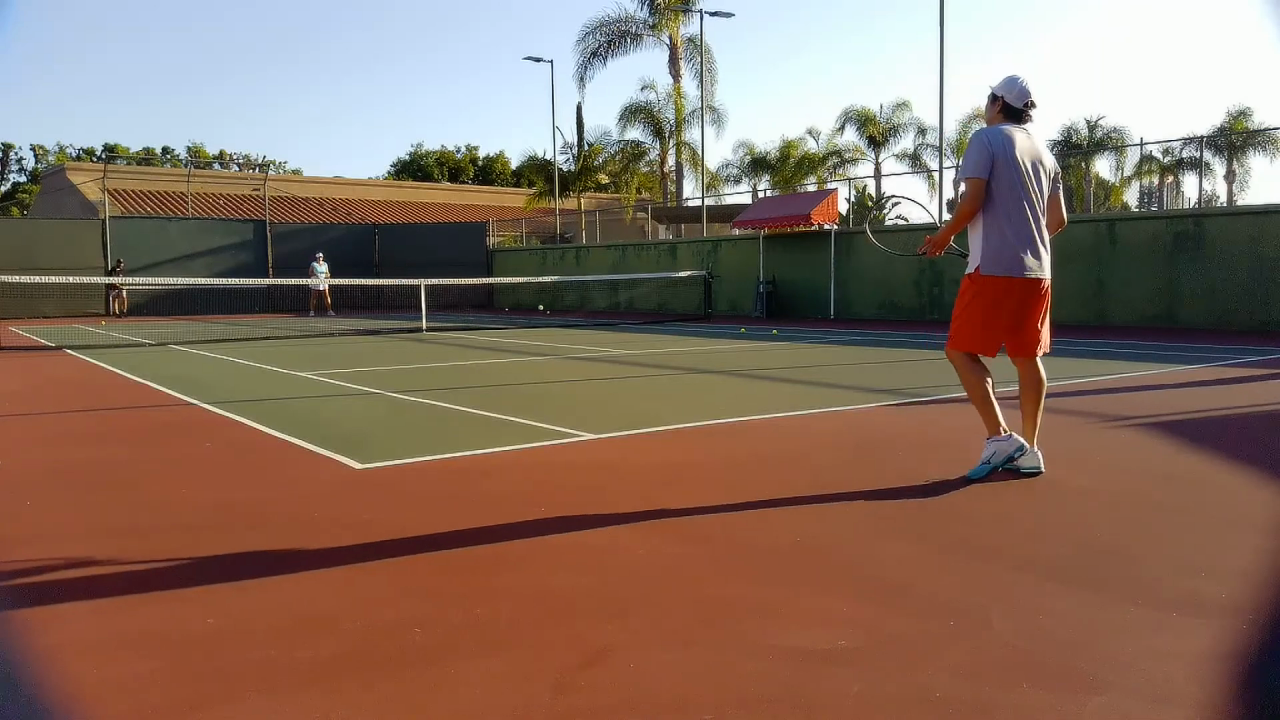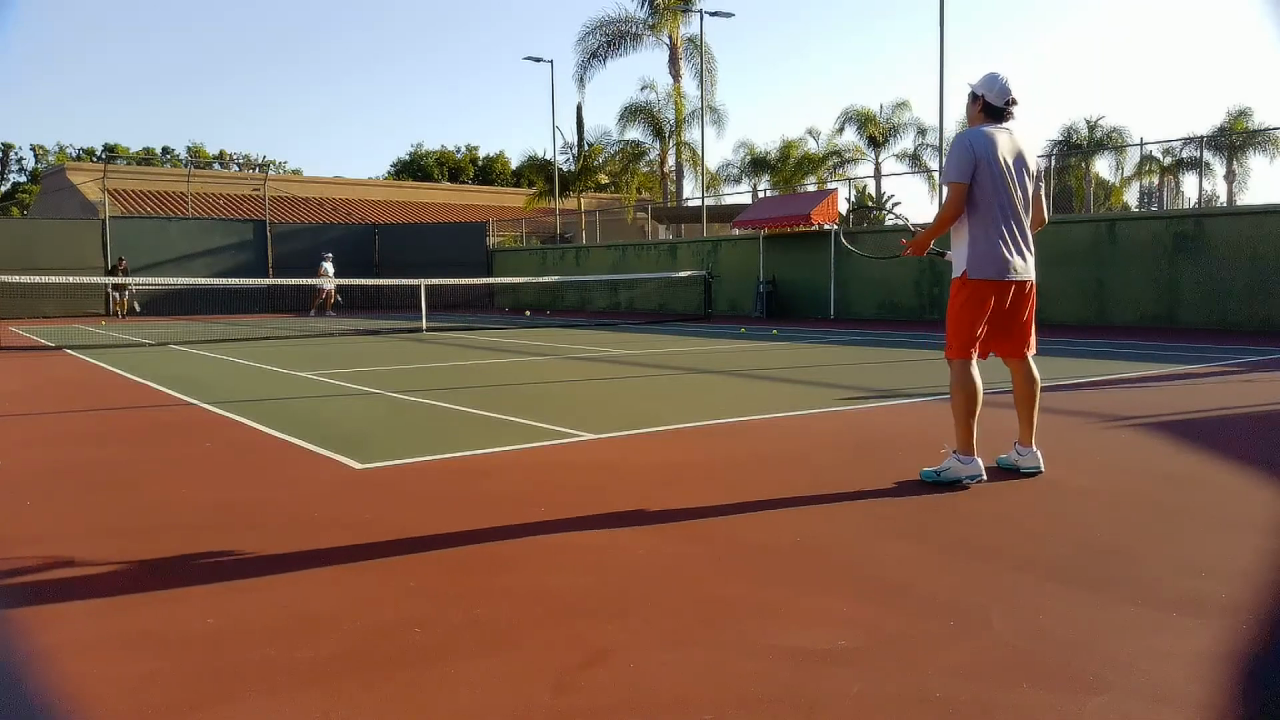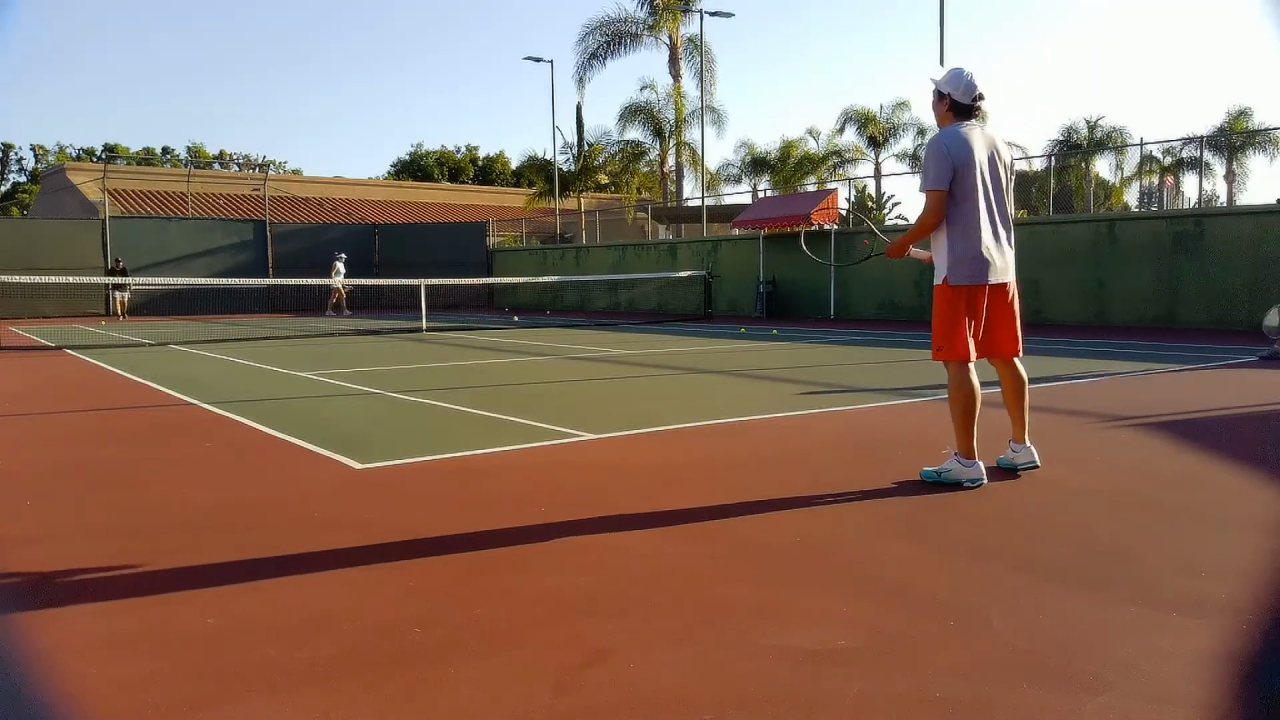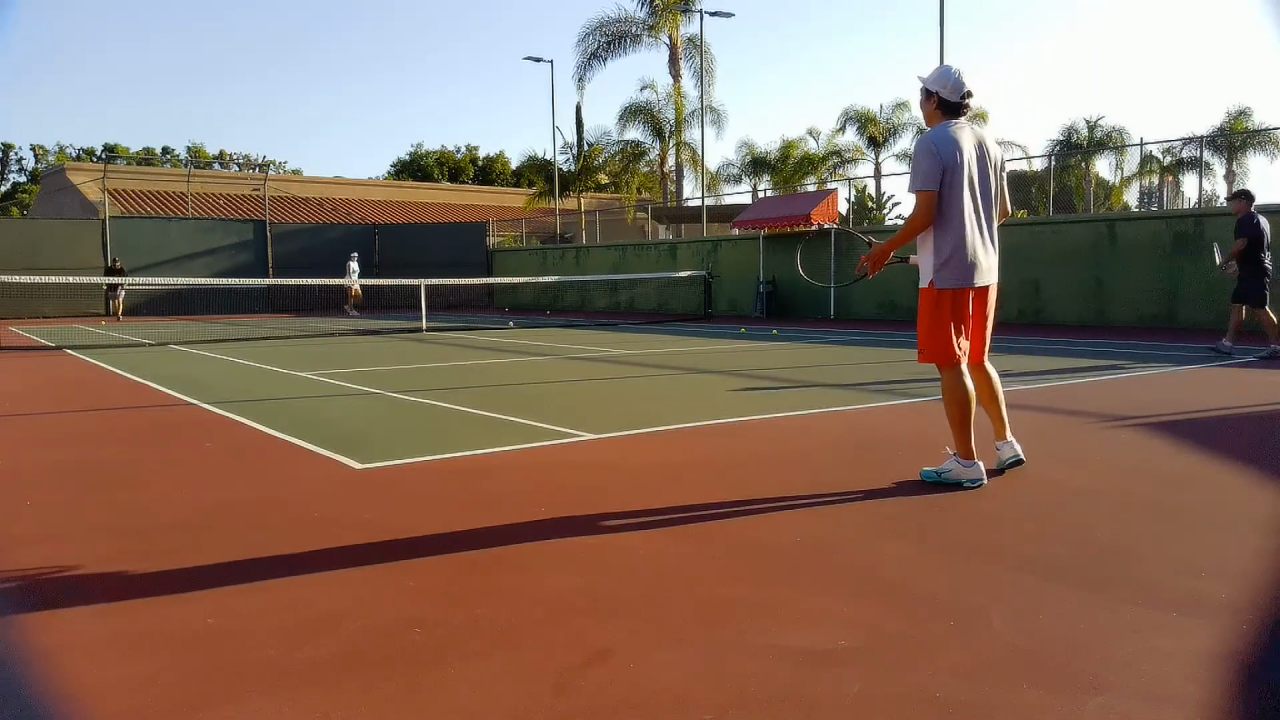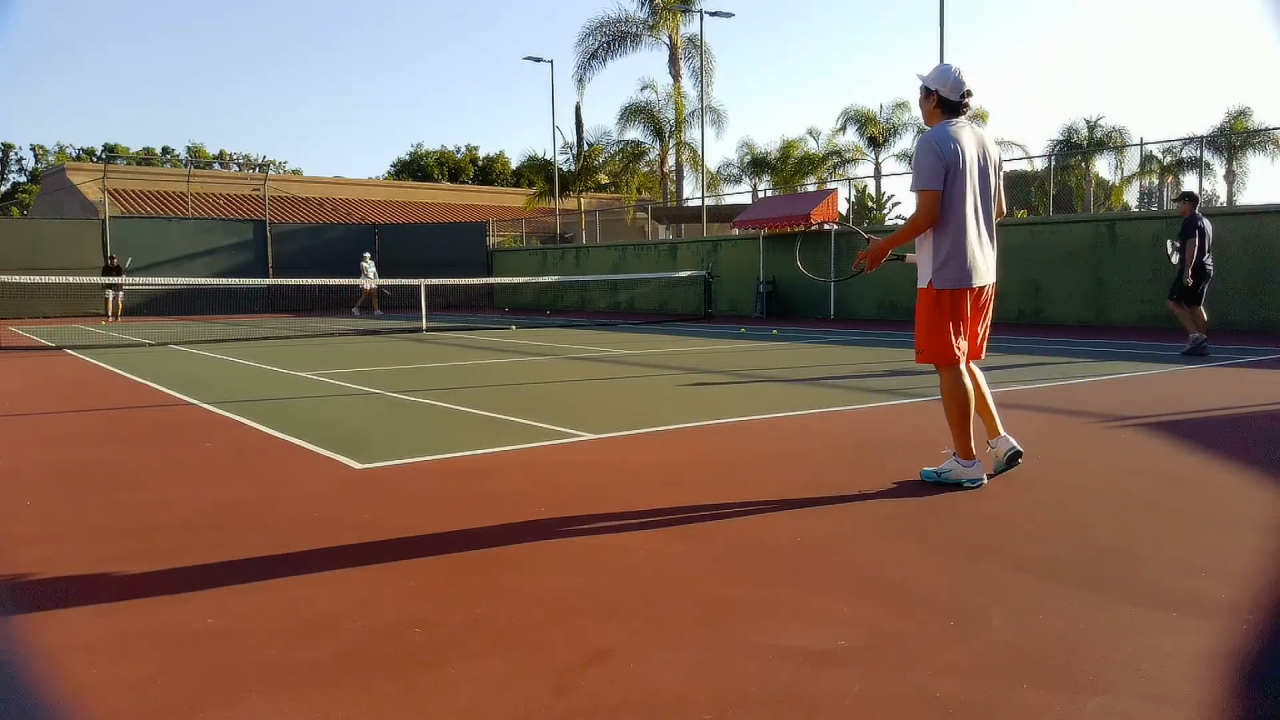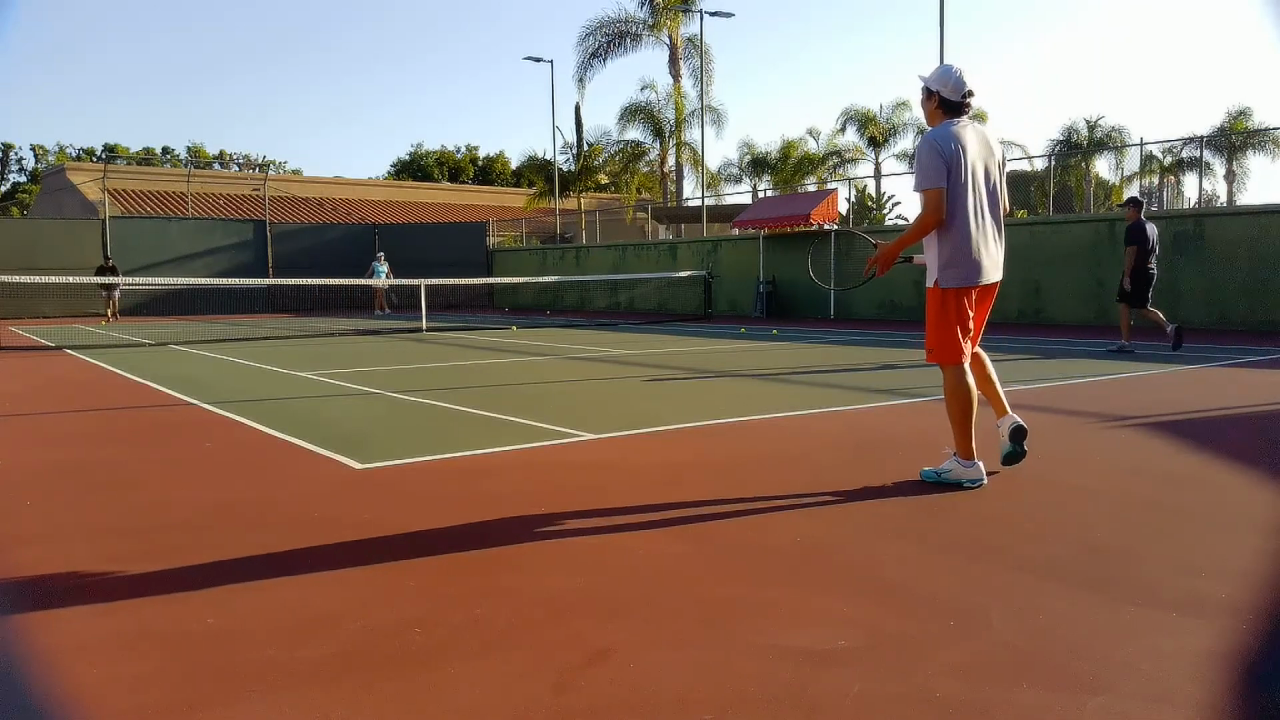
dt=0.4s
person 1, frame 1
left shoulder: (986, 138)
right shoulder: (1043, 152)
left elbow: (972, 201)
right elbow: (1058, 220)
left wrist: (943, 235)
left hip: (993, 266)
right hip: (1036, 268)
left knee: (962, 351)
right knee: (1027, 357)
left ankle: (1000, 437)
right ankle: (1029, 449)
person 1, frame 2
left shoulder: (968, 140)
right shoulder: (1025, 151)
left elbow: (954, 206)
right elbow: (1040, 218)
left wrist: (925, 239)
left hip: (979, 269)
right hip: (1021, 268)
left knee: (963, 359)
right knee: (1020, 358)
left ankle: (965, 459)
right ankle: (1027, 450)
person 1, frame 3
left shoulder: (942, 144)
right shoulder: (998, 146)
left elbow: (934, 213)
left wrist: (903, 242)
left hip: (961, 272)
right hip: (1001, 268)
left knee: (959, 362)
right knee: (1006, 358)
left ankle: (967, 461)
right ankle: (1021, 447)
person 1, frame 4
left shoulder: (931, 143)
right shoulder: (988, 144)
left elbow: (924, 214)
right elbow: (1003, 210)
left wrist: (886, 248)
left hip: (947, 272)
right hip: (984, 269)
left knee: (951, 364)
right knee: (976, 359)
left ankle: (966, 462)
right ankle: (1006, 443)
person 1, frame 5
left shoulder: (933, 141)
right shoulder: (986, 143)
left elbow: (927, 213)
right elbow: (1000, 210)
left wrist: (884, 246)
left hip: (946, 273)
right hip: (982, 270)
left knee: (949, 365)
right knee: (963, 361)
left ankle: (966, 463)
right ankle: (1000, 441)
person 1, frame 6
left shoulder: (934, 142)
right shoulder: (989, 141)
left elbow: (933, 213)
right elbow: (1002, 206)
left wrist: (893, 249)
left hip: (952, 270)
right hip: (989, 266)
left knee: (954, 362)
right knee: (968, 350)
left ankle: (966, 462)
right ankle: (1008, 420)
